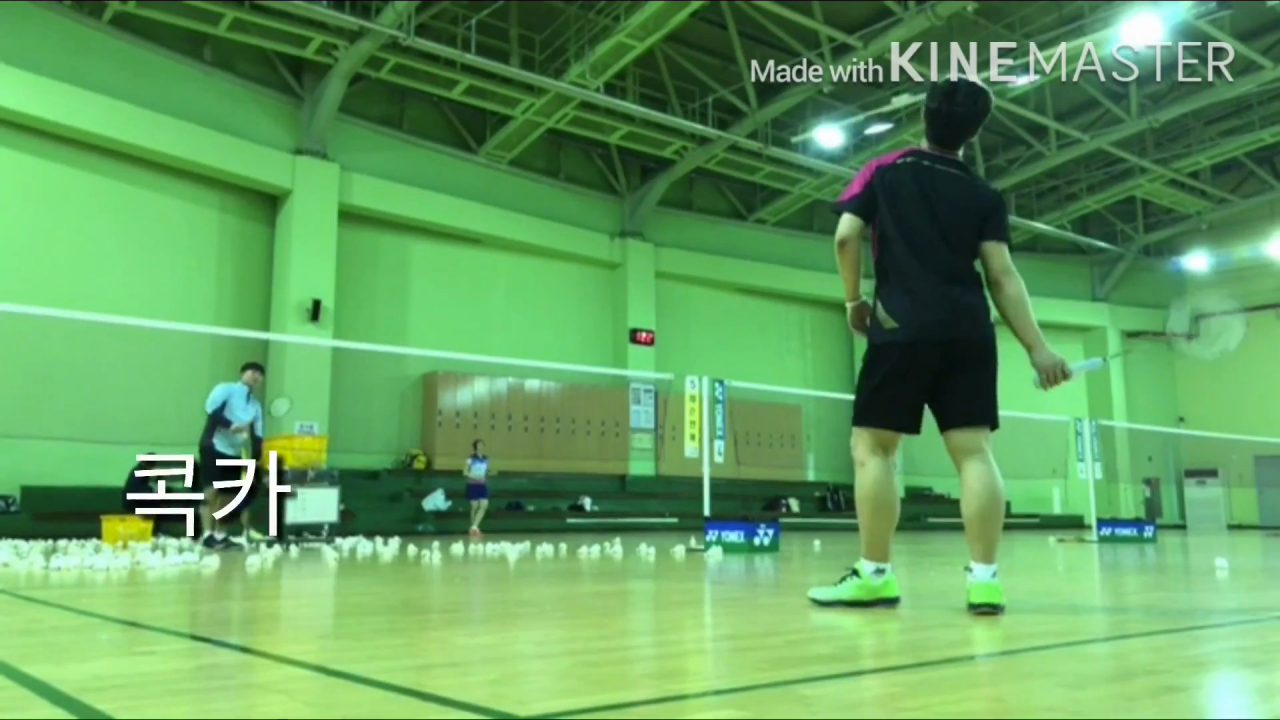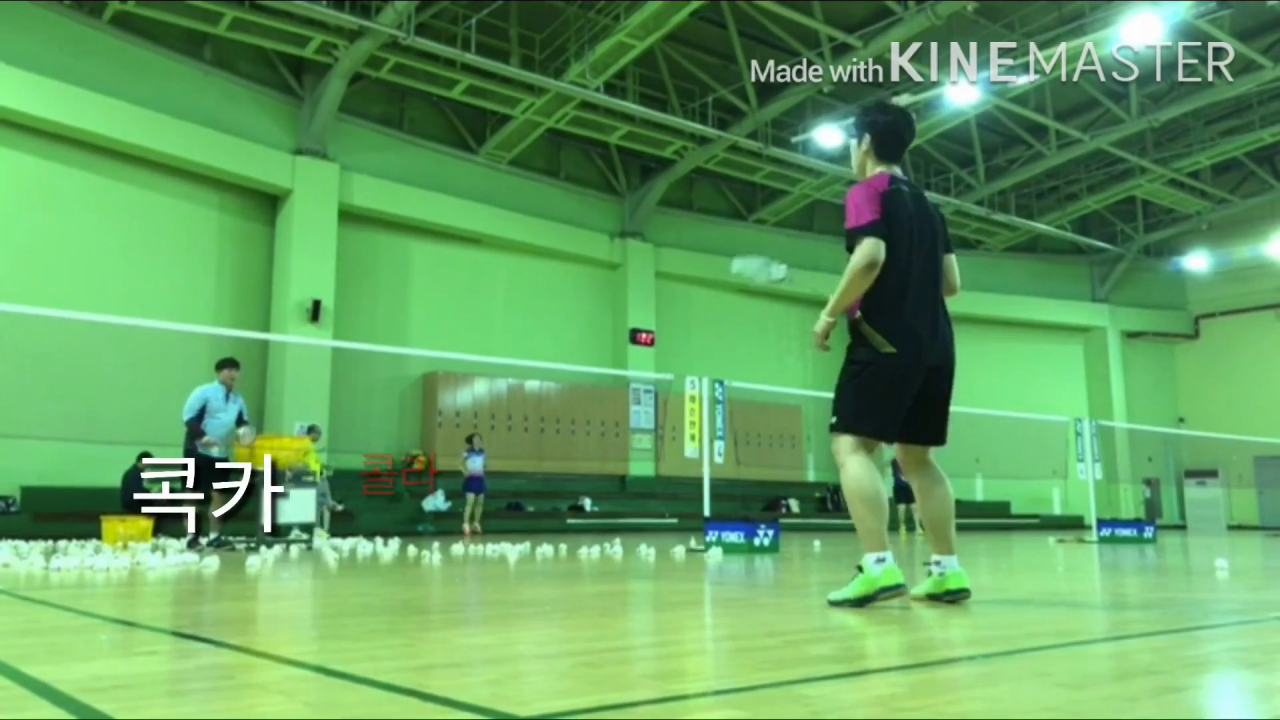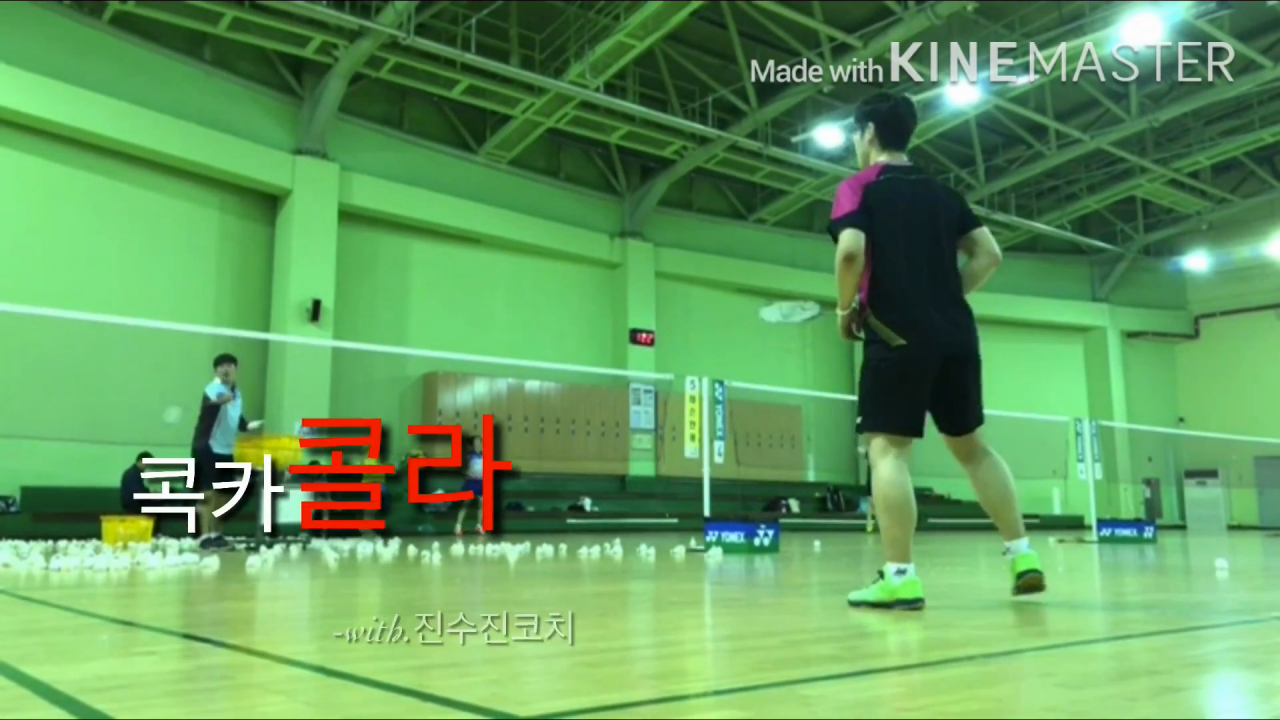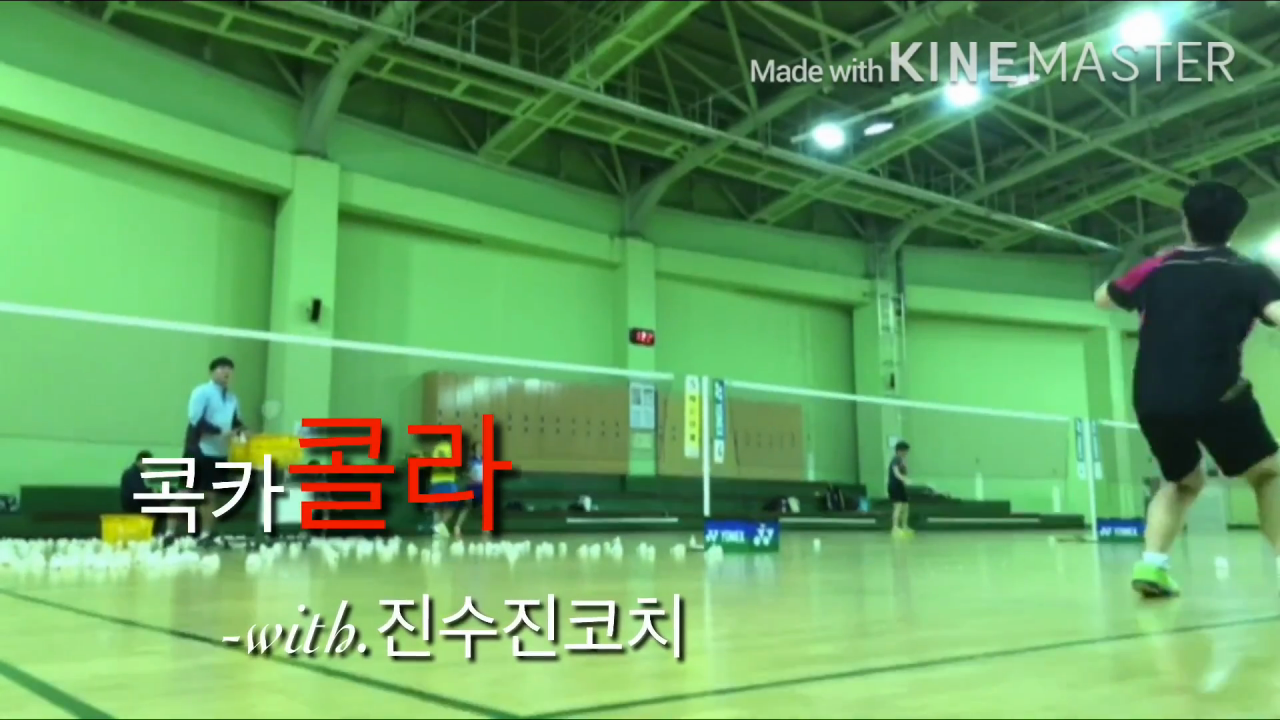
dt=1s
person 1, frame 1
left shoulder: (882, 174)
right shoulder: (984, 196)
left elbow: (845, 238)
right elbow: (1002, 276)
left wrist: (854, 297)
right wrist: (1037, 348)
left hip: (901, 330)
right hip: (968, 334)
left knee: (871, 448)
right knee: (973, 452)
left ankle: (874, 573)
right ankle: (985, 578)
person 1, frame 2
left shoulder: (867, 194)
right shoulder: (926, 206)
left elbow: (870, 259)
right elbow: (951, 282)
left wrist: (832, 313)
left hip: (884, 345)
right hip: (935, 347)
left knee: (853, 449)
right knee: (917, 459)
left ankle: (878, 566)
right ankle: (947, 569)
person 1, frame 3
left shoulder: (858, 187)
right shoulder: (941, 191)
left elbow: (852, 250)
right elbow: (989, 254)
left wrist: (846, 307)
left hip: (898, 340)
right hip: (957, 337)
left knee: (886, 452)
right knee: (973, 449)
left ankle: (899, 577)
right ankle: (1022, 554)
person 1, frame 4
left shoulder: (1159, 269)
left elbow: (1104, 299)
left hip: (1155, 403)
right hip: (1219, 400)
left knee: (1180, 485)
left ankle: (1153, 565)
person 2, frame 1
left shoulder: (255, 405)
right shoulder: (226, 389)
left elbow: (257, 435)
right elbow: (211, 408)
left wrist: (256, 460)
right wrist: (230, 425)
left hip: (235, 453)
right hip: (214, 447)
left knee: (227, 494)
right knee: (210, 491)
left ankle: (220, 535)
right ankle: (207, 535)
person 2, frame 2
left shoulder: (238, 400)
right shoulder: (203, 392)
left elbow: (242, 421)
right elbow: (188, 417)
left wrist: (245, 429)
right wrist: (202, 436)
left hip: (221, 454)
right hip: (198, 451)
left knee: (220, 494)
right knee: (195, 494)
left ankle: (214, 536)
right ankle: (192, 537)
person 2, frame 3
left shoulder: (236, 393)
right shoulder: (214, 389)
right elbow: (216, 400)
left wrist: (248, 425)
right wrist: (221, 399)
left hip: (227, 451)
right hip: (207, 449)
left knee: (223, 493)
right knee: (207, 493)
left ankle: (216, 534)
right ankle: (205, 536)
person 2, frame 4
left shoulder: (231, 398)
right shoulder: (201, 392)
left elbow: (236, 421)
right elbow: (195, 420)
left wrist: (240, 432)
right wrist: (220, 432)
left hip: (219, 453)
right hip: (199, 450)
left knee: (210, 495)
left ankle: (206, 535)
